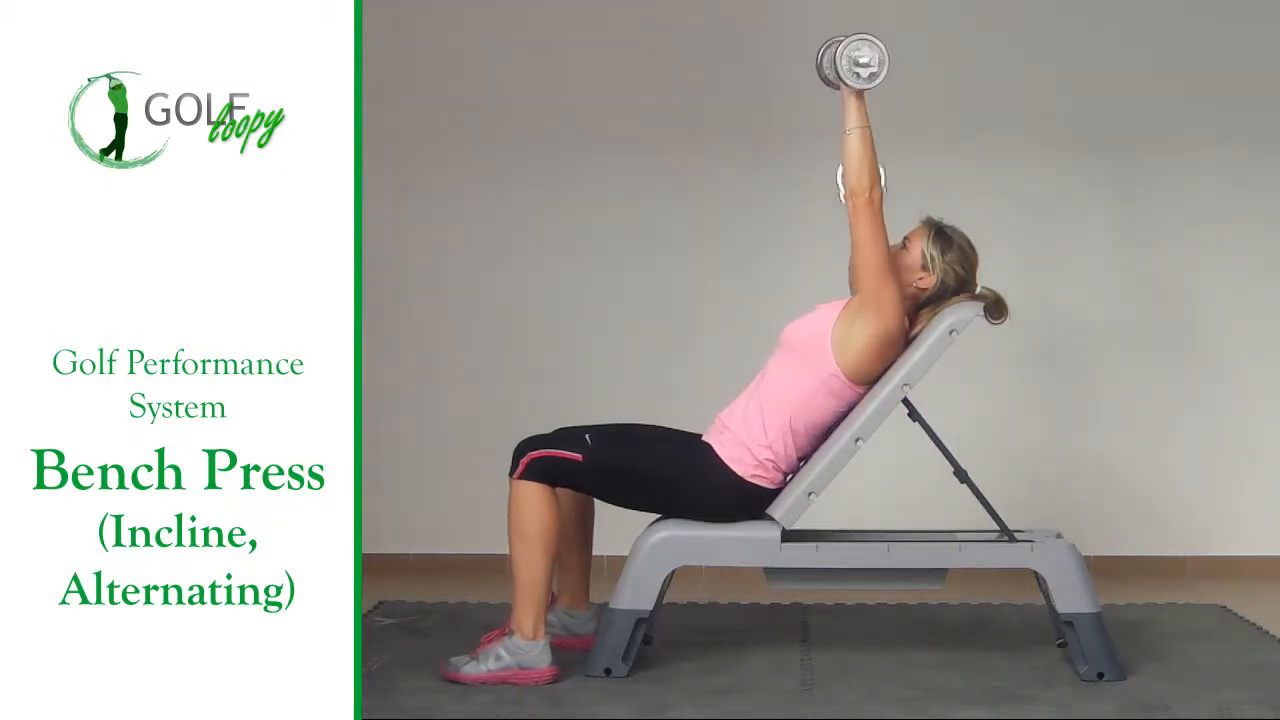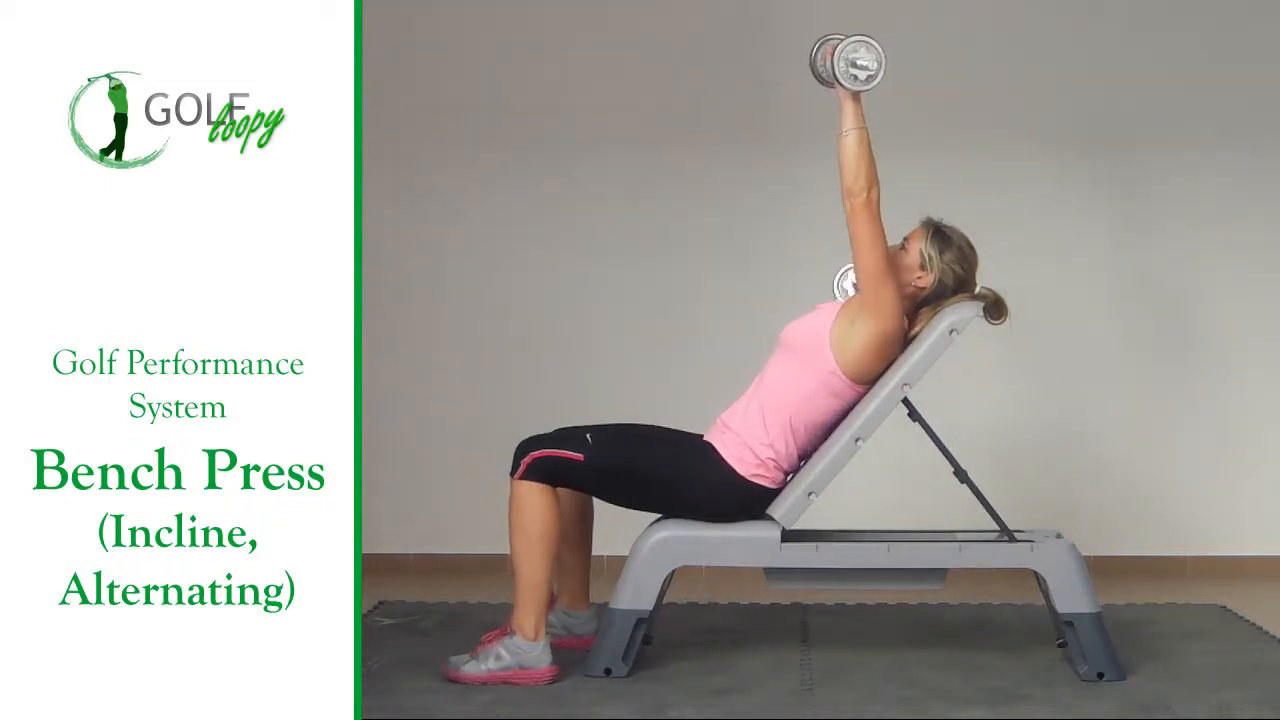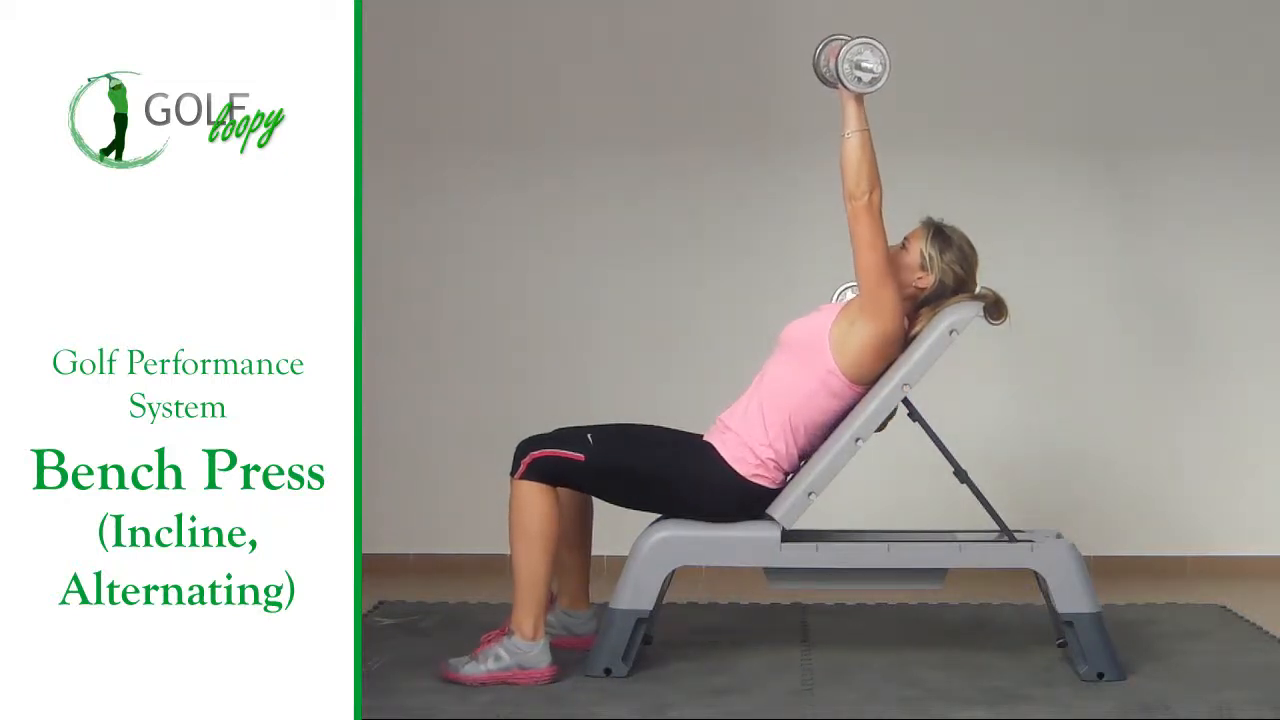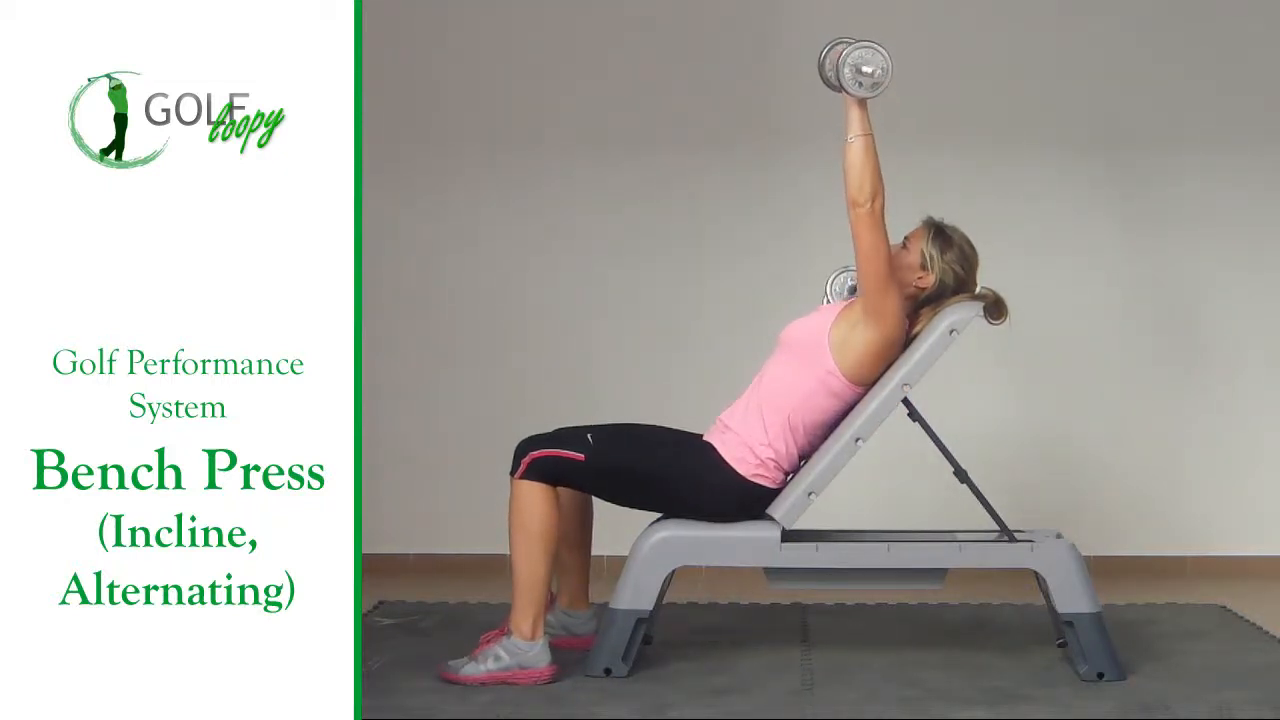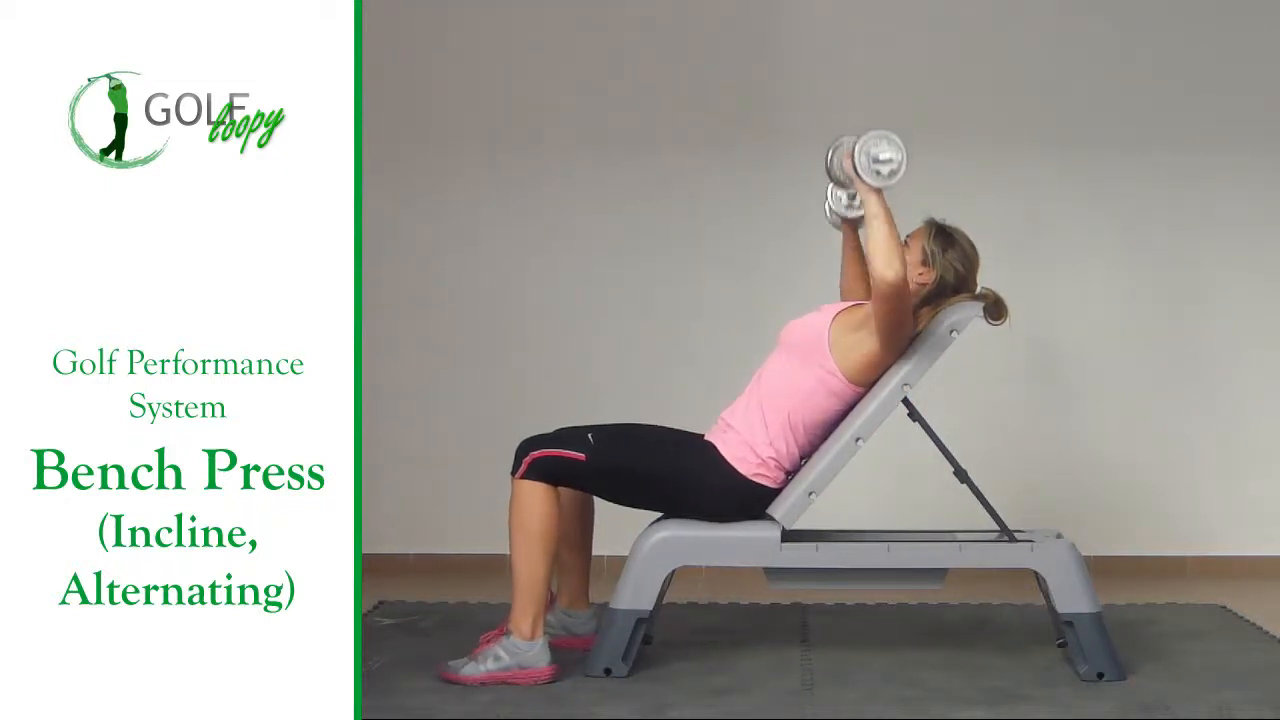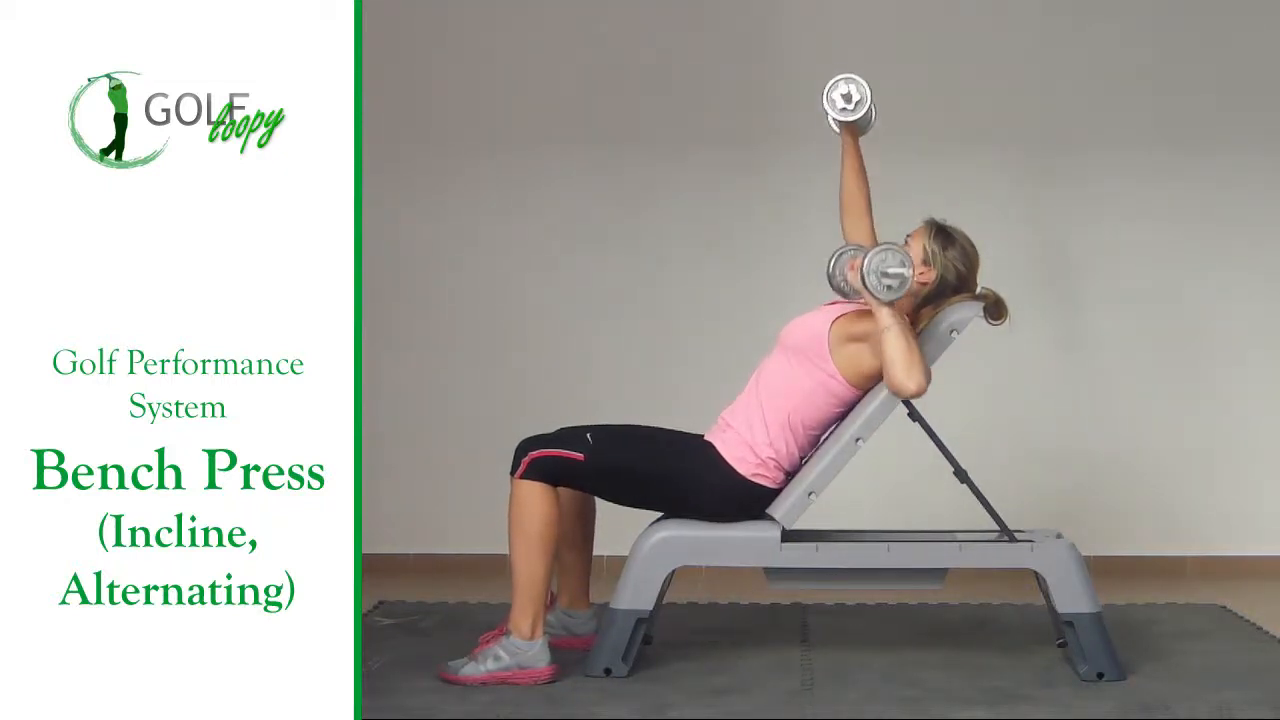
dt=0.4s
person 1, frame 1
left shoulder: (884, 318)
right shoulder: (872, 318)
left elbow: (863, 196)
right elbow: (862, 230)
left wrist: (854, 98)
left hip: (730, 478)
right hip: (728, 460)
left knee: (535, 459)
right knee: (561, 449)
left ankle: (526, 644)
right ankle: (573, 613)
person 1, frame 2
left shoulder: (881, 319)
right shoulder: (876, 326)
left elbow: (860, 197)
left wrist: (849, 100)
left hip: (730, 478)
right hip: (729, 461)
left knee: (536, 459)
right knee: (561, 450)
left ankle: (527, 645)
right ankle: (573, 613)
person 1, frame 3
left shoulder: (883, 320)
right shoulder: (878, 328)
left elbow: (862, 200)
left wrist: (852, 101)
left hip: (731, 477)
right hip: (729, 460)
left knee: (536, 458)
right knee: (559, 451)
left ankle: (526, 645)
right ankle: (572, 613)
person 1, frame 4
left shoulder: (883, 322)
right shoulder: (873, 326)
left elbow: (864, 206)
left wrist: (855, 107)
left hip: (730, 476)
right hip: (729, 462)
left knee: (536, 458)
right knee: (561, 453)
left ankle: (524, 643)
right ankle: (572, 612)
person 1, frame 5
left shoulder: (889, 330)
right shoulder: (875, 317)
left elbow: (891, 278)
right elbow: (861, 287)
left wrist: (874, 192)
right wrist: (852, 223)
left hip: (731, 475)
right hip: (730, 464)
left knee: (537, 459)
right knee: (562, 454)
left ankle: (525, 645)
right ankle: (571, 615)
person 1, frame 6
left shoulder: (886, 331)
right shoulder: (877, 315)
left elbow: (911, 384)
right elbow: (857, 228)
left wrist: (884, 308)
right wrist: (850, 140)
left hip: (730, 476)
right hip: (730, 462)
left knee: (536, 458)
right knee: (559, 450)
left ankle: (524, 645)
right ankle: (572, 612)
